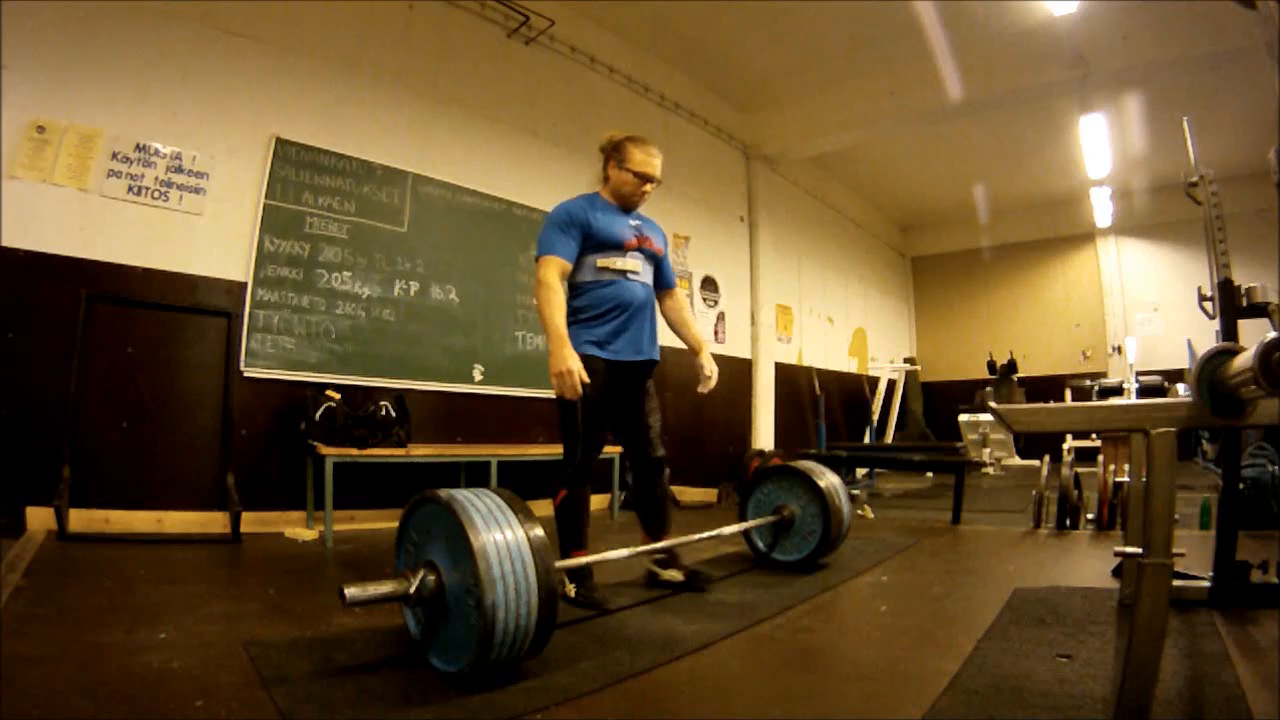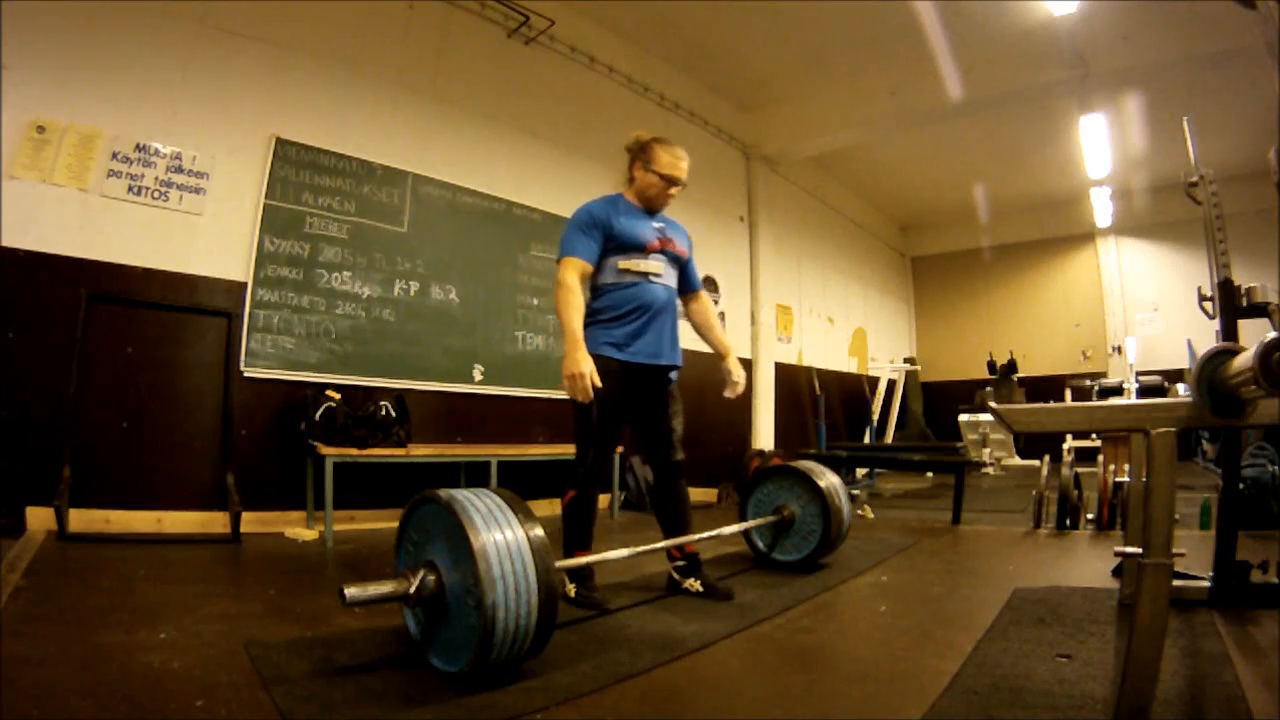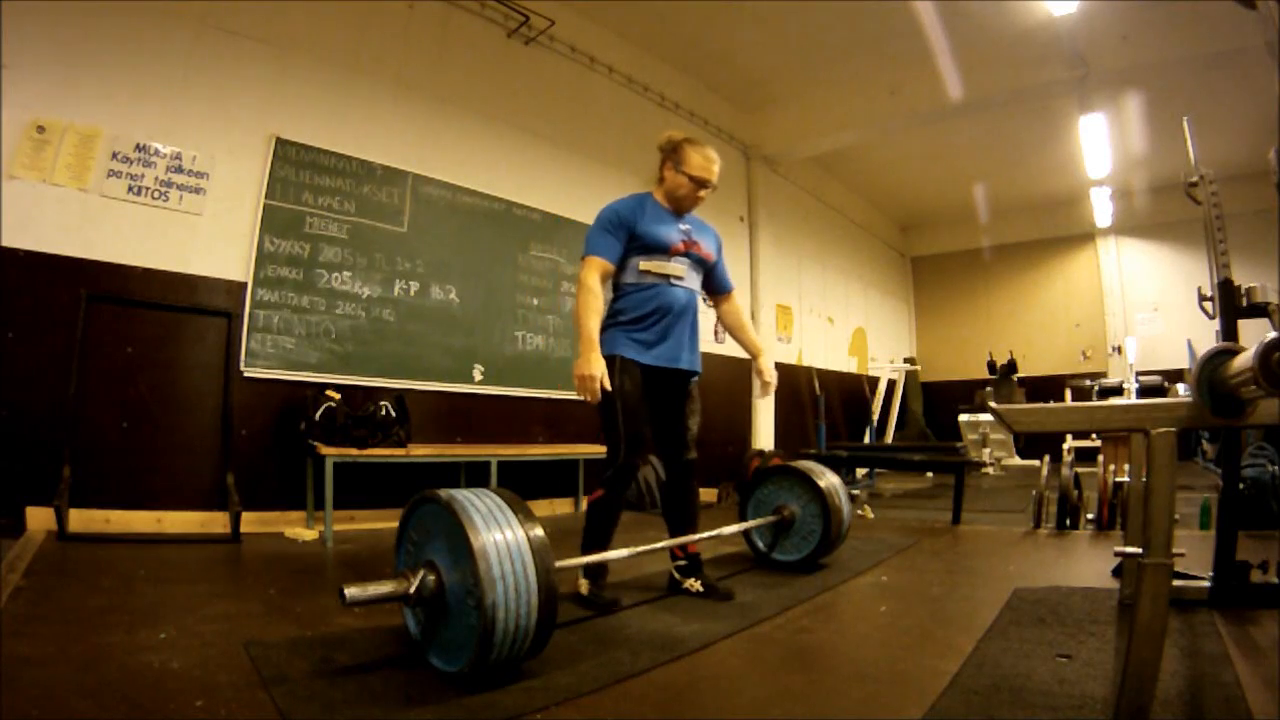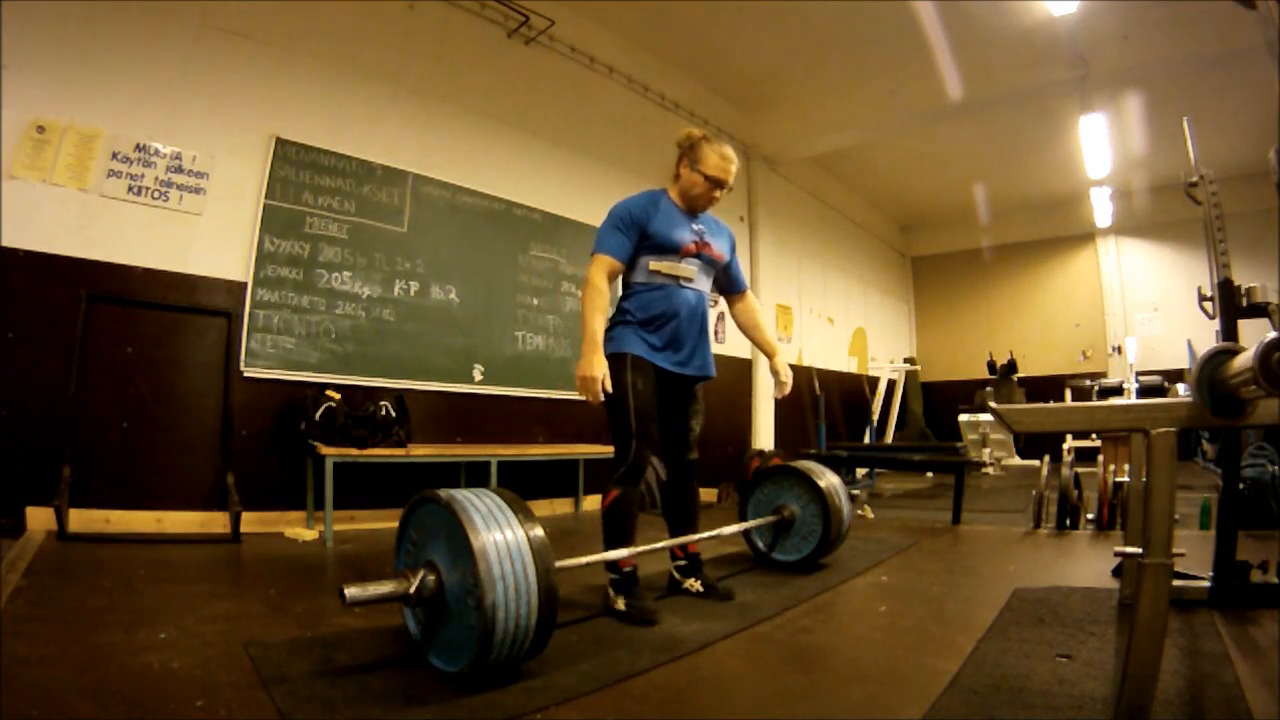
dt=0.2s
person 1, frame 1
left shoulder: (653, 232)
right shoulder: (575, 214)
left elbow: (670, 297)
right elbow: (550, 278)
left wrist: (701, 350)
right wrist: (560, 347)
left hip: (638, 359)
right hip: (589, 356)
left knee: (651, 459)
right knee: (582, 462)
left ankle: (662, 558)
right ankle: (575, 573)
person 1, frame 2
left shoulder: (676, 235)
right shoulder: (597, 216)
left elbow: (696, 301)
right elbow: (569, 281)
left wrist: (727, 355)
right wrist: (575, 349)
left hip: (659, 363)
right hip: (608, 359)
left knee: (671, 465)
right knee: (593, 466)
left ankle: (685, 567)
right ankle: (576, 574)
person 1, frame 3
left shoulder: (706, 236)
right shoulder: (624, 215)
left elbow: (726, 301)
right elbow: (591, 281)
left wrist: (759, 355)
right wrist: (589, 349)
left hip: (679, 364)
right hip: (628, 358)
left knee: (682, 465)
right knee: (626, 462)
left ankle: (686, 567)
right ankle: (589, 572)
person 1, frame 4
left shoulder: (720, 235)
right shoulder: (637, 211)
left elbow: (741, 301)
right elbow: (599, 277)
left wrist: (774, 355)
right wrist: (592, 349)
left hip: (688, 363)
right hip: (635, 354)
left knee: (683, 466)
right knee: (635, 462)
left ankle: (686, 567)
right ankle: (621, 580)
